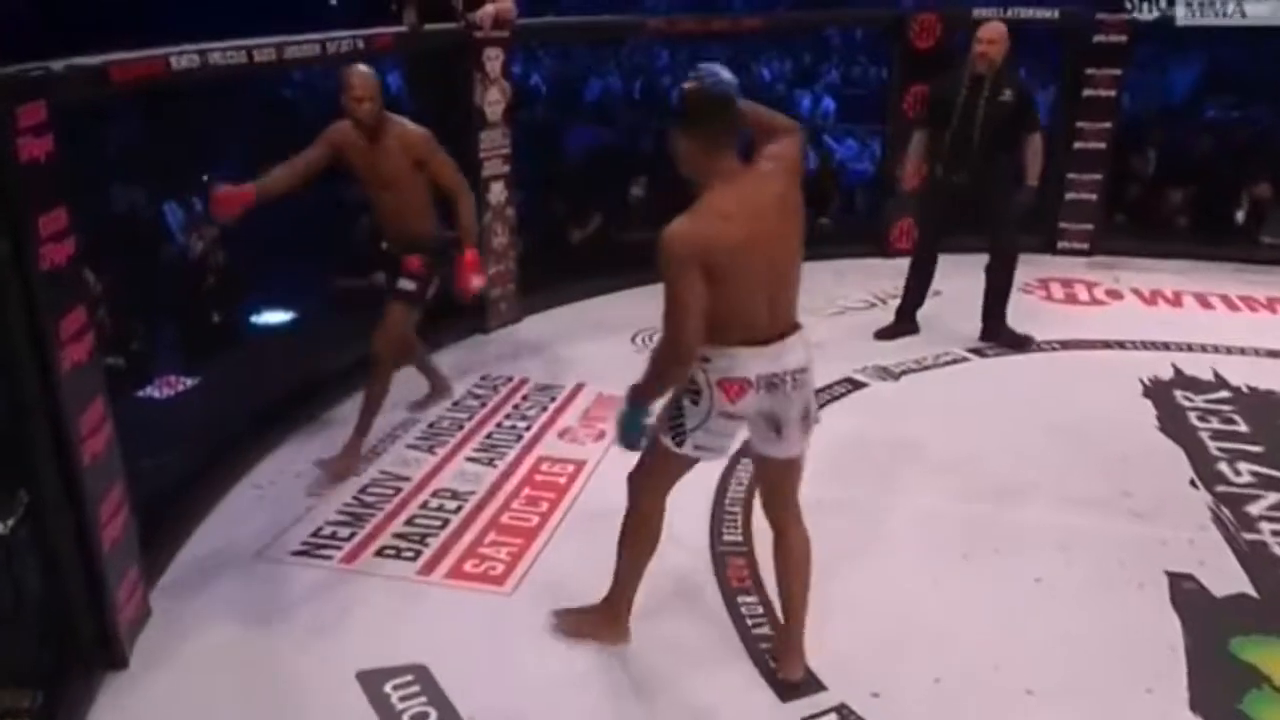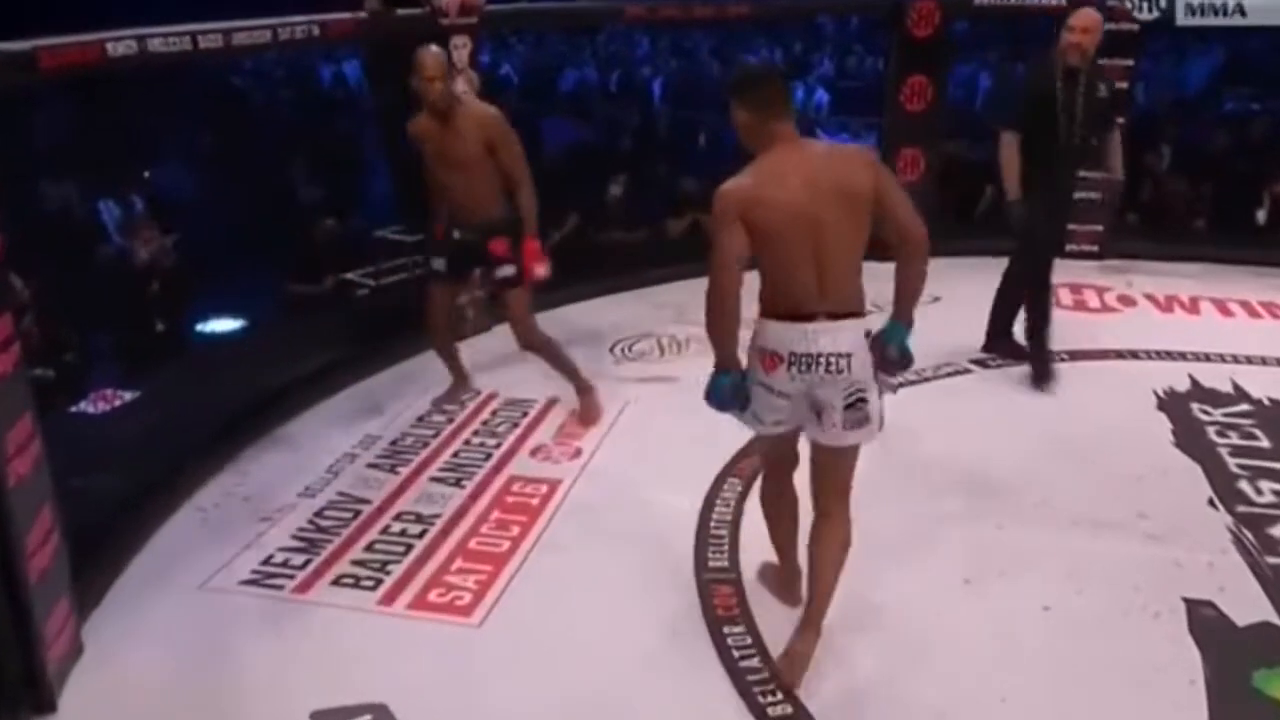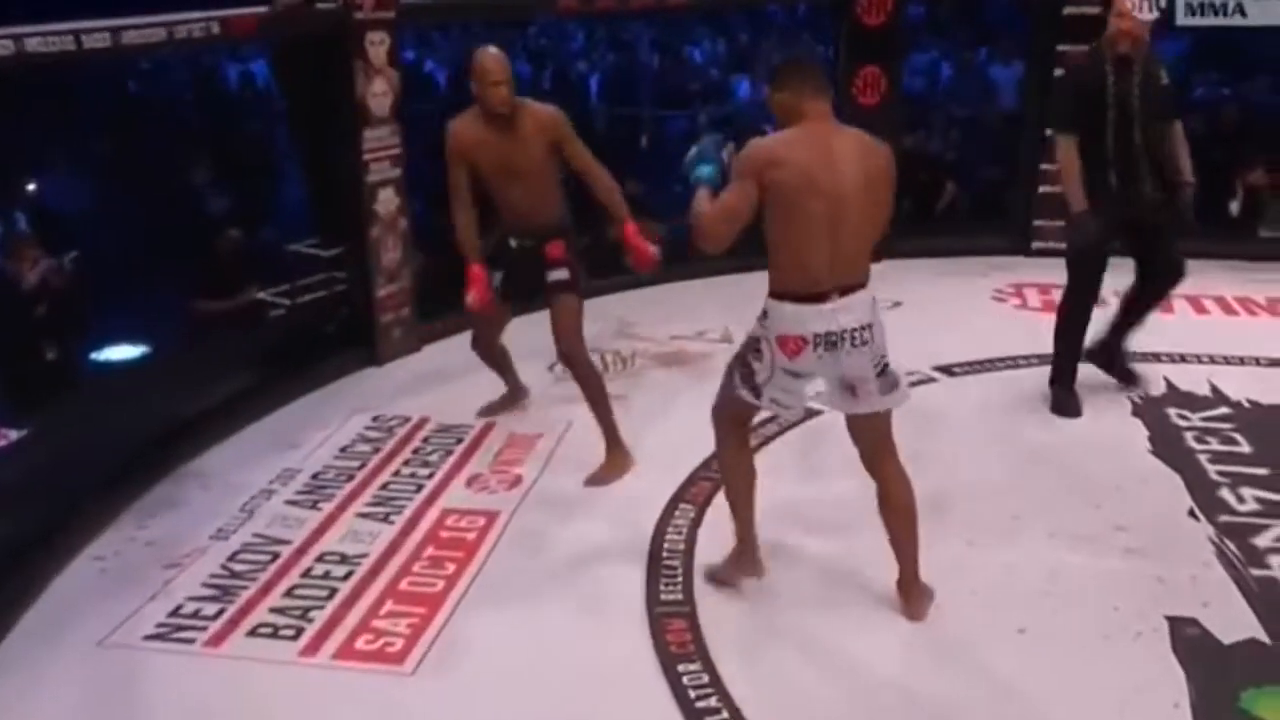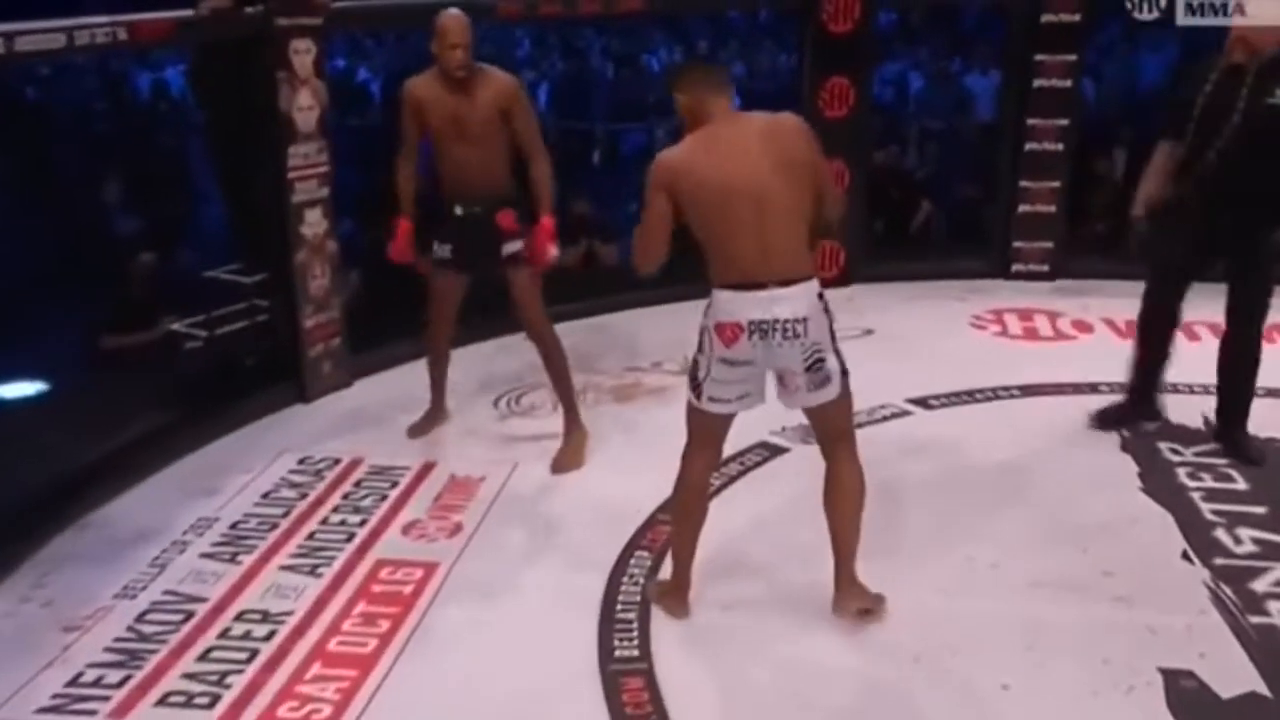
dt=0.5s
person 1, frame 1
left shoulder: (687, 236)
right shoulder: (778, 175)
left elbow: (682, 348)
right elbow: (791, 130)
left wrist: (639, 401)
right wrist: (730, 100)
left hip: (729, 372)
right hip: (791, 361)
left knee: (647, 485)
right knee: (783, 507)
left ankle: (613, 614)
right ankle: (792, 647)
person 1, frame 2
left shoulder: (737, 194)
right shoulder: (858, 162)
left elbow: (724, 297)
right elbow: (915, 244)
left wrist: (725, 368)
right wrist: (899, 327)
left hip: (781, 343)
right hip: (849, 341)
left knee: (777, 468)
right knee: (832, 494)
left ankle: (788, 576)
right ankle: (807, 634)
person 1, frame 3
left shoulder: (764, 155)
right shoulder: (877, 155)
left elbow: (712, 237)
left wrist: (703, 177)
left hip: (791, 323)
right hip: (857, 317)
left knee: (728, 419)
right knee: (882, 459)
left ankle: (746, 550)
right ankle: (912, 587)
person 1, frame 4
left shoulder: (674, 163)
right shoulder: (792, 129)
left elbow: (646, 260)
right elbow: (831, 213)
left wrist: (659, 197)
left hip: (734, 314)
right hip: (801, 307)
left knee: (701, 453)
right knee: (840, 447)
left ankle: (677, 588)
right ankle: (848, 586)
person 2, frame 1
left shoulder: (414, 139)
right shoulder: (341, 136)
left elbow: (461, 191)
right elbow: (294, 170)
left wrist: (469, 254)
right wrist: (246, 194)
left hip: (423, 251)
right hip: (392, 246)
left knee: (382, 349)
right knee: (397, 337)
left ankle: (354, 447)
right ankle: (438, 383)
person 2, frame 2
left shoulder: (487, 120)
right shoulder: (418, 128)
left elbow: (522, 182)
left wrist: (533, 244)
left hip: (499, 234)
right hip: (455, 233)
left knee: (527, 337)
right knee: (436, 319)
left ankle: (584, 388)
right ankle: (461, 381)
person 2, frame 3
left shoulder: (547, 119)
right shoulder: (460, 135)
left elbow: (593, 173)
right elbow: (462, 205)
left wrist: (629, 229)
right wrist: (474, 269)
left hip: (554, 241)
right hip: (510, 243)
left knee: (571, 351)
right knee: (482, 338)
left ankle: (616, 449)
right ankle: (514, 389)
person 2, frame 4
left shoulder: (504, 88)
right shoulder: (416, 93)
left elbow: (537, 156)
right elbow: (409, 159)
left wrist: (546, 222)
right wrist: (405, 223)
left hip: (504, 213)
right hip: (456, 214)
left knee: (535, 324)
right knee: (439, 319)
left ankle: (574, 425)
right ankle: (438, 403)
person 3, frame 1
left shoulder: (1016, 89)
right shoulder: (948, 86)
left elbow: (1032, 137)
right elbow: (923, 134)
left wrist: (1029, 185)
right wrist: (908, 182)
left hip: (994, 183)
right hip: (946, 180)
left knee: (1005, 252)
right knee: (925, 248)
left ankle: (994, 325)
right ankle: (906, 317)
person 3, frame 2
left shoulder: (1099, 84)
right shoulder: (1037, 79)
left elbow: (1109, 132)
right elbow: (1010, 138)
left wrist: (1116, 177)
right wrist: (1013, 196)
left hip: (1062, 187)
right hip: (1033, 188)
left knee: (1027, 263)
right knee: (1037, 265)
left ankle: (999, 335)
right ankle: (1039, 353)
person 3, frame 3
left shoulder: (1155, 70)
right shoulder: (1085, 72)
left elbow: (1171, 126)
right elbow: (1065, 142)
left wrist: (1185, 180)
right wrist: (1079, 209)
left hip: (1144, 194)
right hip: (1097, 197)
left knee: (1165, 272)
right knee: (1083, 288)
left ankle: (1109, 348)
right ankle: (1063, 381)
person 3, frame 4
right shoulder: (1211, 79)
right elbow: (1172, 146)
right wrist: (1141, 207)
right hip: (1196, 214)
right knee: (1158, 303)
left ankle: (1233, 427)
right ankle: (1141, 399)
